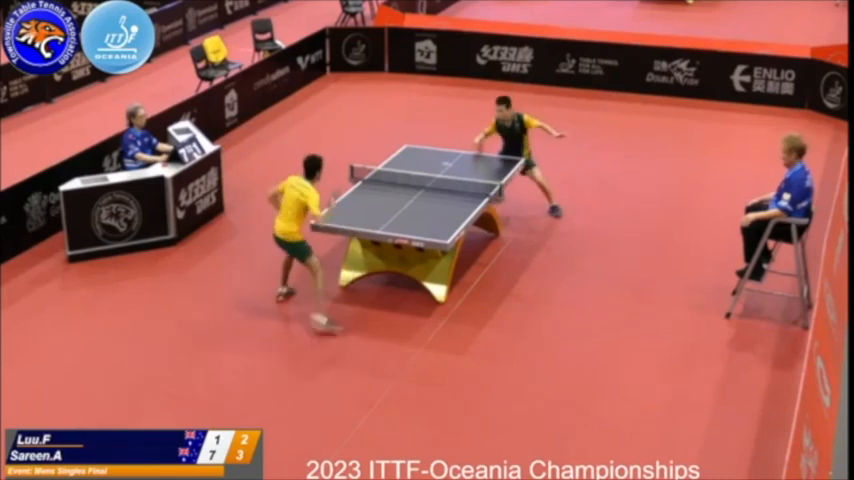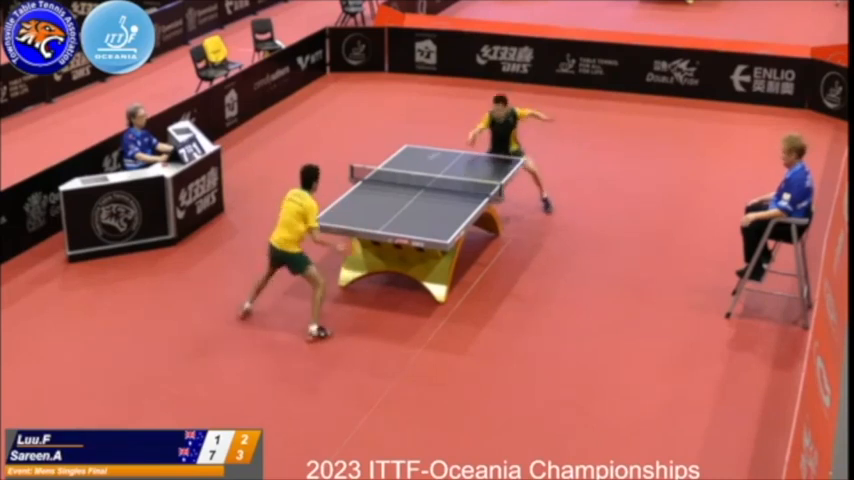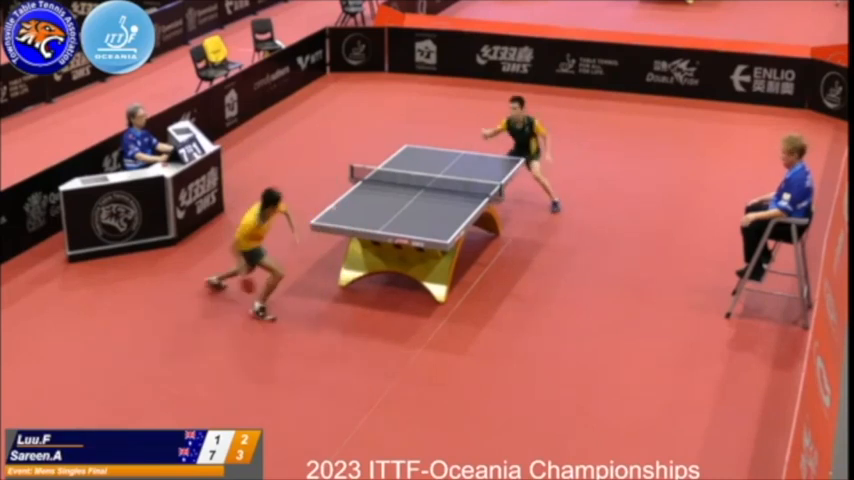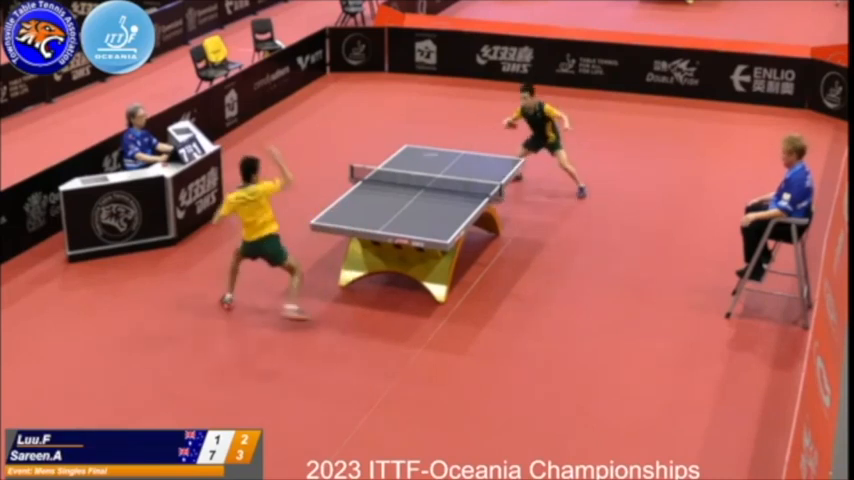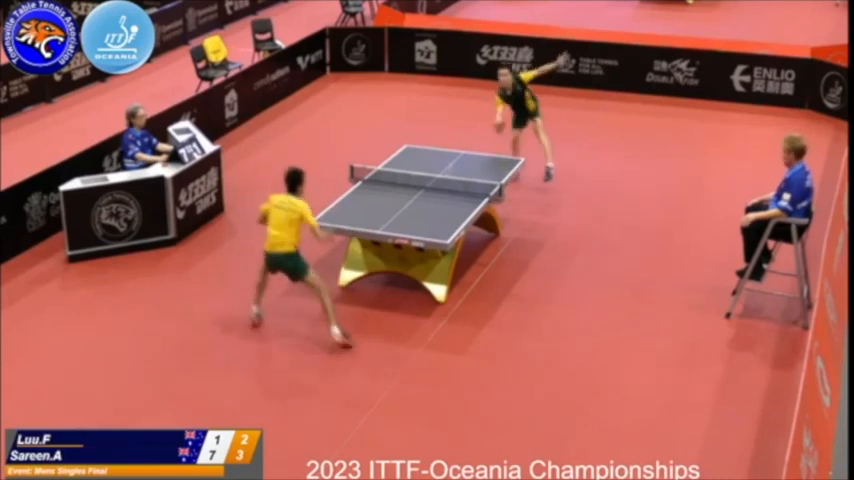
dt=0.4s
person 1, frame 1
left shoulder: (292, 180)
right shoulder: (311, 193)
left elbow: (271, 196)
right elbow: (318, 219)
left hip: (278, 232)
right hip: (292, 238)
left knee: (292, 254)
right knee: (318, 274)
left ankle: (283, 290)
right ankle: (320, 318)
person 1, frame 2
left shoulder: (291, 194)
right shoulder: (311, 204)
right elbow: (315, 238)
right wrist: (335, 246)
left hip: (274, 245)
right hip: (291, 252)
left knee: (269, 272)
right knee: (319, 284)
left ankle: (248, 306)
right ankle: (314, 328)
person 1, frame 3
left shoulder: (272, 207)
right shoulder: (250, 223)
left elbow: (285, 211)
right elbow: (234, 247)
left wrist: (293, 231)
right wrist: (241, 270)
left hip: (253, 244)
right hip: (246, 247)
left knee: (249, 268)
right knee: (278, 274)
left ankle: (216, 281)
right ankle: (259, 307)
person 1, frame 4
left shoulder: (232, 199)
right shoulder: (263, 189)
left elbow: (215, 221)
right elbow: (288, 181)
right wrist: (278, 160)
left hip: (250, 242)
right hip: (269, 240)
left knee: (236, 256)
right knee: (297, 272)
left ankle: (228, 297)
right ankle: (291, 307)
person 1, frame 5
left shoulder: (274, 199)
right shoulder: (301, 206)
left elbow: (261, 220)
right elbow: (319, 235)
left hip: (271, 253)
right hip: (289, 255)
left knee: (264, 271)
right knee: (322, 289)
left ankle: (256, 311)
right ankle: (336, 330)
person 2, frame 1
left shoulder: (797, 178)
right shoulder: (798, 170)
left elbow: (784, 211)
right elbow: (781, 194)
left wrist: (755, 216)
right wrist: (760, 199)
right hip: (791, 214)
left knee: (750, 226)
right knee: (751, 209)
left ankle: (757, 268)
right ankle: (764, 257)
person 2, frame 2
left shoulder: (797, 178)
right shoulder: (798, 170)
left elbow: (784, 211)
right elbow: (782, 194)
left wrist: (755, 216)
right wrist: (760, 199)
right hip: (791, 214)
left knee: (750, 226)
right knee: (751, 209)
left ankle: (756, 268)
right ankle: (763, 256)
person 2, frame 3
left shoulder: (797, 178)
right shoulder: (798, 170)
left elbow: (784, 211)
right elbow: (782, 194)
left wrist: (755, 216)
right wrist: (760, 199)
right hip: (791, 214)
left knee: (750, 226)
right knee: (751, 209)
left ankle: (757, 268)
right ankle: (764, 257)
person 2, frame 4
left shoulder: (797, 178)
right shoulder: (798, 170)
left elbow: (784, 211)
right elbow: (781, 194)
left wrist: (755, 216)
right wrist: (760, 199)
right hip: (791, 214)
left knee: (750, 226)
right knee: (751, 209)
left ankle: (756, 267)
right ankle: (764, 256)
person 2, frame 5
left shoulder: (797, 178)
right shoulder: (799, 170)
left elbow: (784, 211)
right elbow: (781, 194)
left wrist: (755, 216)
right wrist: (760, 199)
right hip: (791, 214)
left knee: (750, 226)
right knee: (751, 209)
left ankle: (756, 268)
right ankle: (764, 257)
person 3, frame 1
left shoulder: (522, 119)
right shoulder: (497, 122)
left elbow: (541, 125)
right elbow: (485, 134)
left wrist: (555, 133)
right wrist: (478, 140)
left hip: (523, 156)
right hip: (506, 155)
left knee: (540, 181)
left ankle: (553, 205)
person 3, frame 2
left shoulder: (514, 112)
right shoulder: (489, 116)
left elbow: (531, 113)
right elbow: (477, 131)
left wrist: (544, 118)
right wrist: (472, 137)
left hip: (513, 149)
right hip: (496, 151)
left knee: (532, 170)
left ankle: (544, 197)
person 3, frame 3
left shoulder: (533, 123)
right shoulder: (508, 122)
left elbow: (545, 136)
right elbow: (496, 131)
left wrist: (547, 153)
right wrist: (487, 133)
left hip: (531, 152)
right hip: (517, 151)
left knee: (537, 175)
left ankle: (555, 200)
person 3, frame 4
left shoulder: (544, 108)
right shoulder: (523, 109)
left elbow: (562, 117)
right elbow: (511, 119)
left wrist: (566, 124)
right wrist: (508, 122)
left hip: (552, 138)
right hip: (537, 137)
left knee: (563, 164)
right knee: (519, 157)
left ankle: (581, 186)
person 3, frame 5
left shoulder: (519, 79)
right shoulder: (501, 94)
left elbow: (538, 71)
right elbow: (500, 112)
left wrist: (557, 64)
right wrist: (498, 121)
left hip: (531, 108)
right hip: (519, 113)
left knee: (539, 133)
right knee: (515, 139)
left ankle: (549, 165)
